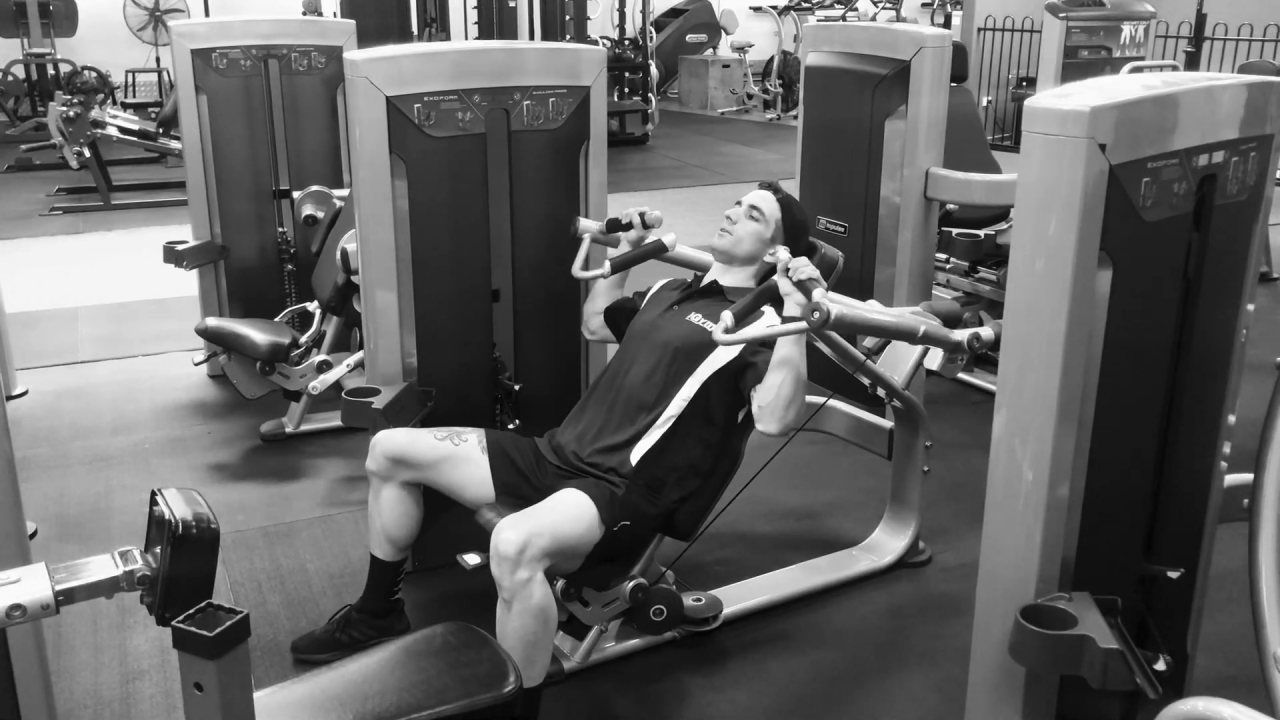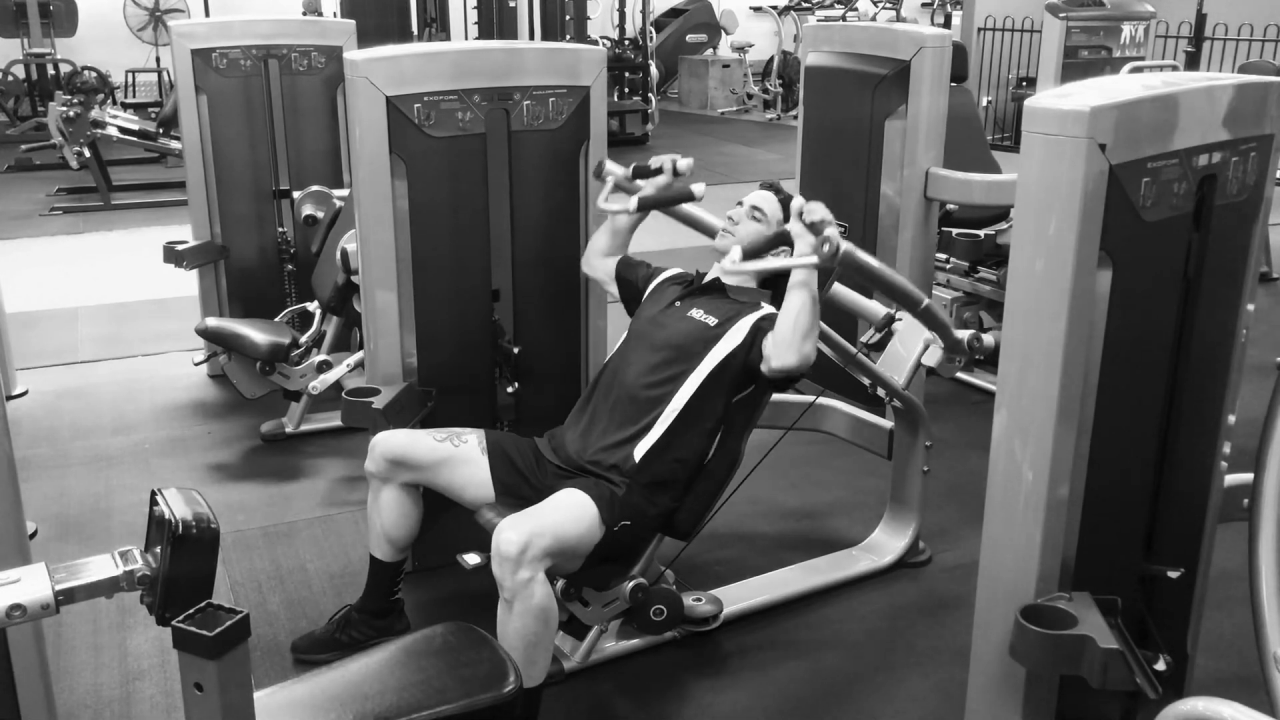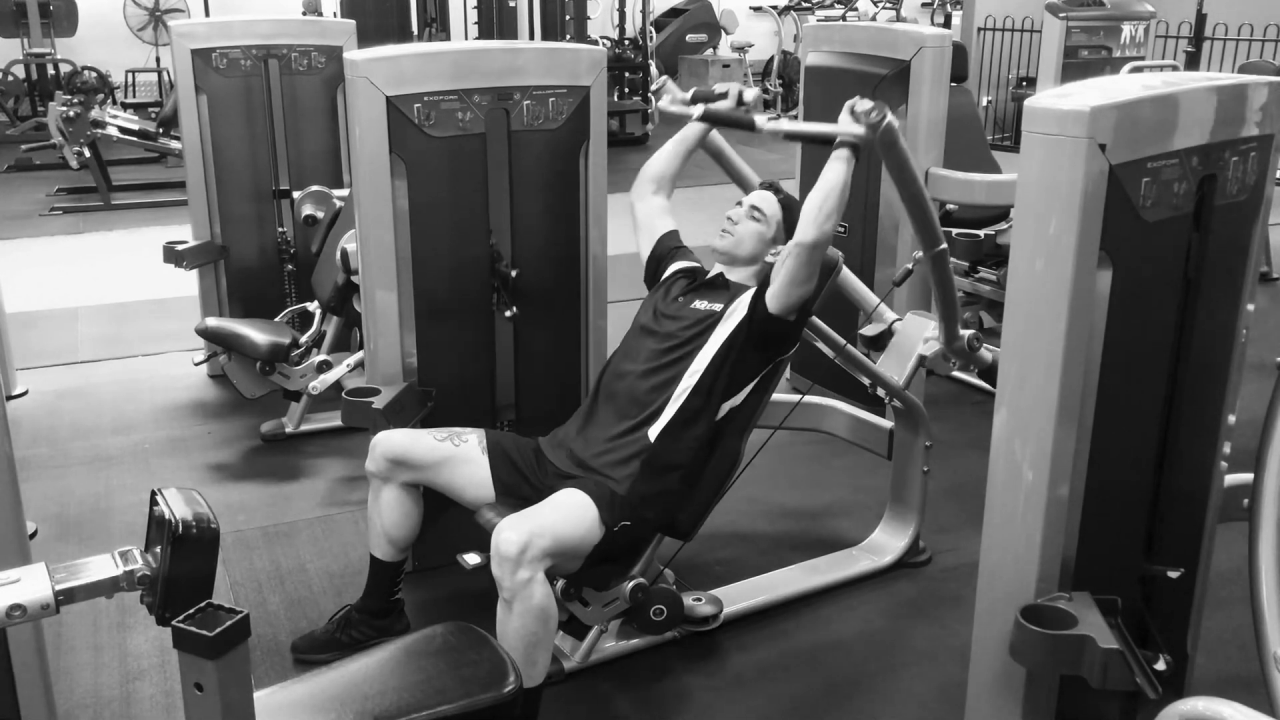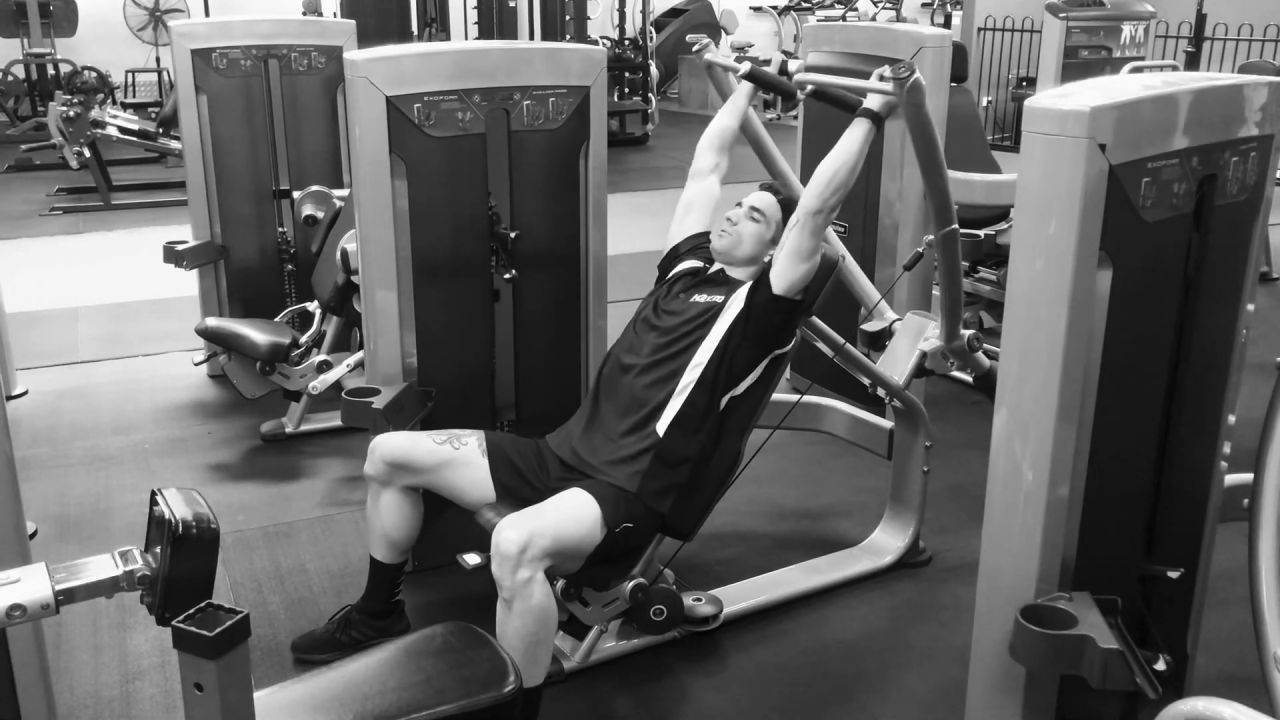
dt=0.4s
person 1, frame 1
left shoulder: (759, 323)
right shoulder: (673, 290)
left elbow: (775, 419)
right elbow: (594, 324)
left wrist: (796, 314)
right wrist: (624, 251)
left hip: (624, 488)
right hip: (559, 454)
left knee: (515, 546)
right knee: (391, 450)
right ankle: (378, 613)
person 1, frame 2
left shoulder: (758, 319)
right shoulder: (675, 285)
left elbow: (790, 358)
right elbow: (597, 260)
left wrist: (808, 253)
right wrist: (646, 198)
left hip: (623, 487)
right hip: (558, 453)
left knee: (517, 546)
right knee: (390, 452)
right ankle: (378, 613)
person 1, frame 3
left shoulder: (762, 313)
right shoulder: (681, 275)
left elbow: (812, 241)
right elbow: (647, 191)
left wrist: (845, 148)
right wrist: (702, 121)
left hip: (625, 489)
right hip: (558, 454)
left knee: (516, 546)
right knee: (390, 452)
right ankle: (378, 612)
person 1, frame 4
left shoulder: (760, 311)
right shoulder: (688, 269)
left elbow: (816, 208)
right elbow: (707, 164)
left wrist: (869, 115)
right wrist: (746, 86)
left hip: (628, 490)
right hip: (561, 455)
left knee: (517, 545)
right knee: (389, 454)
right ankle: (379, 613)
